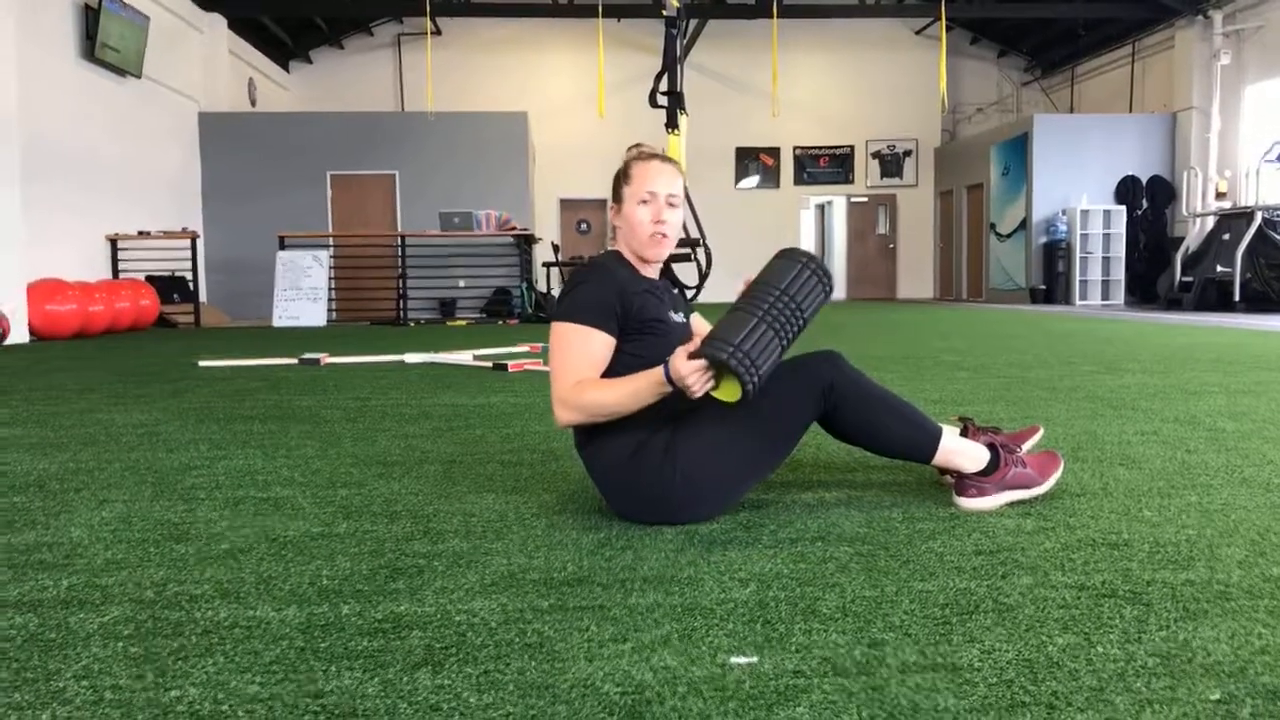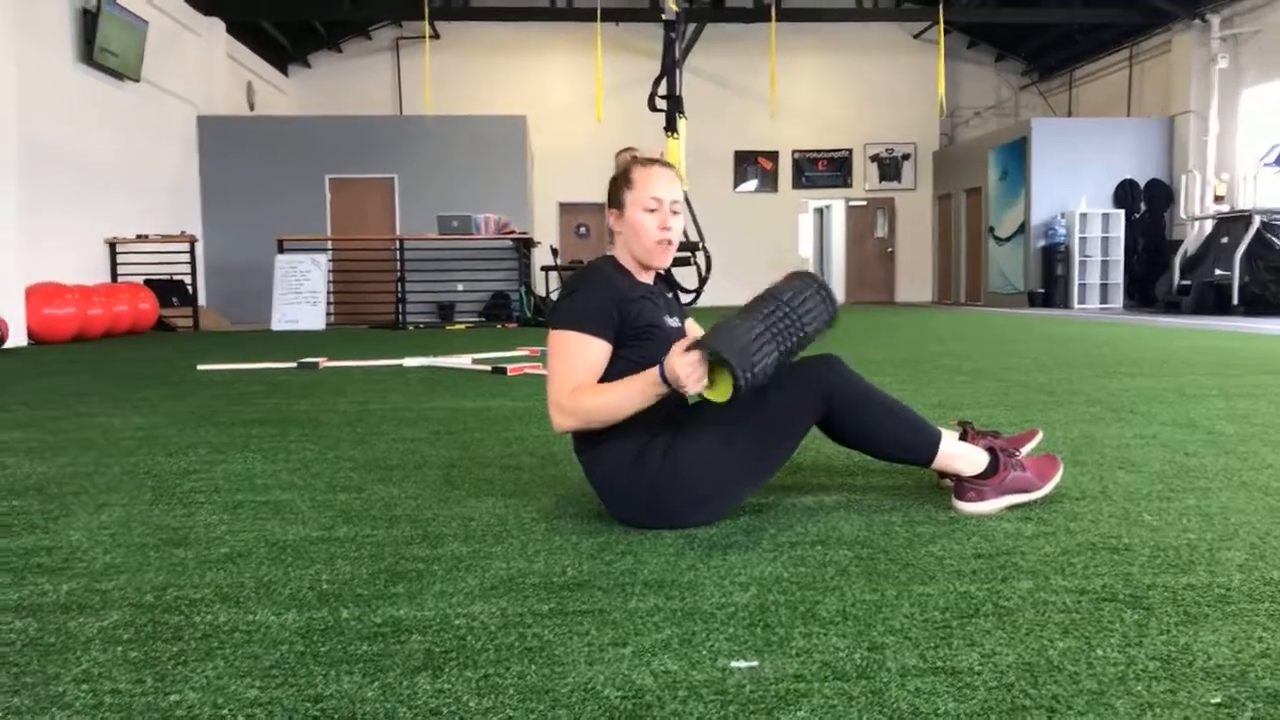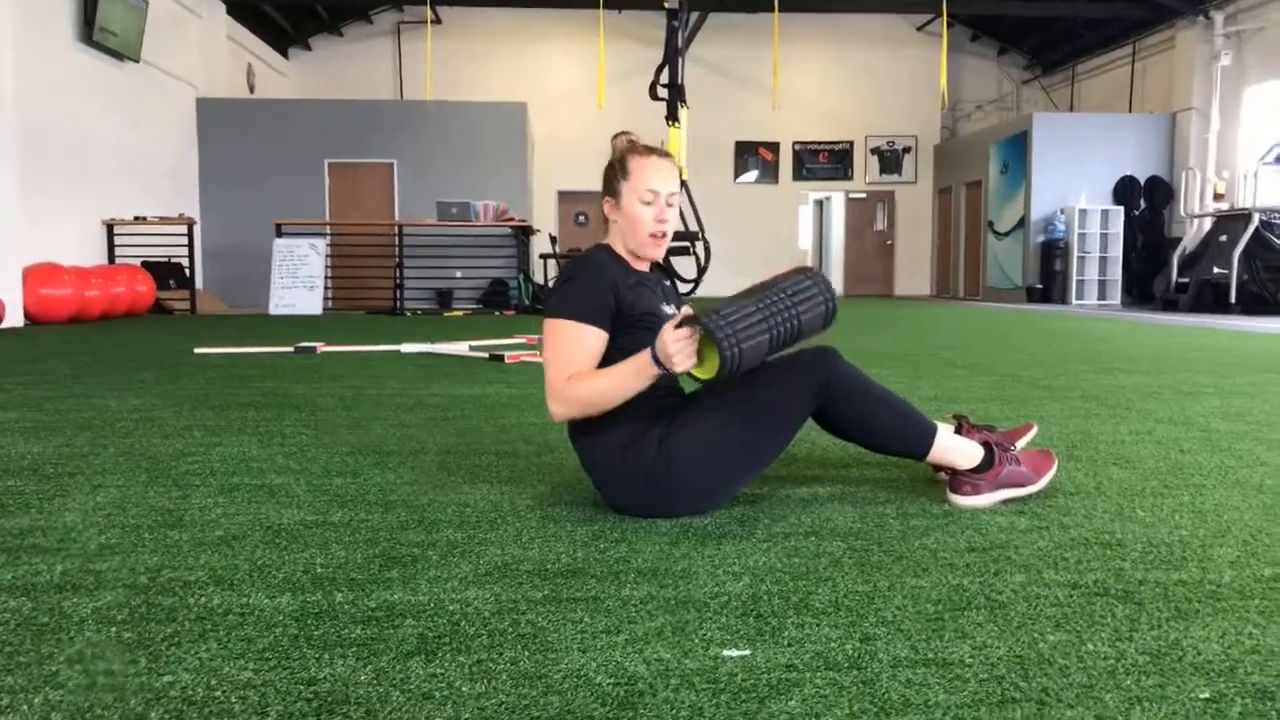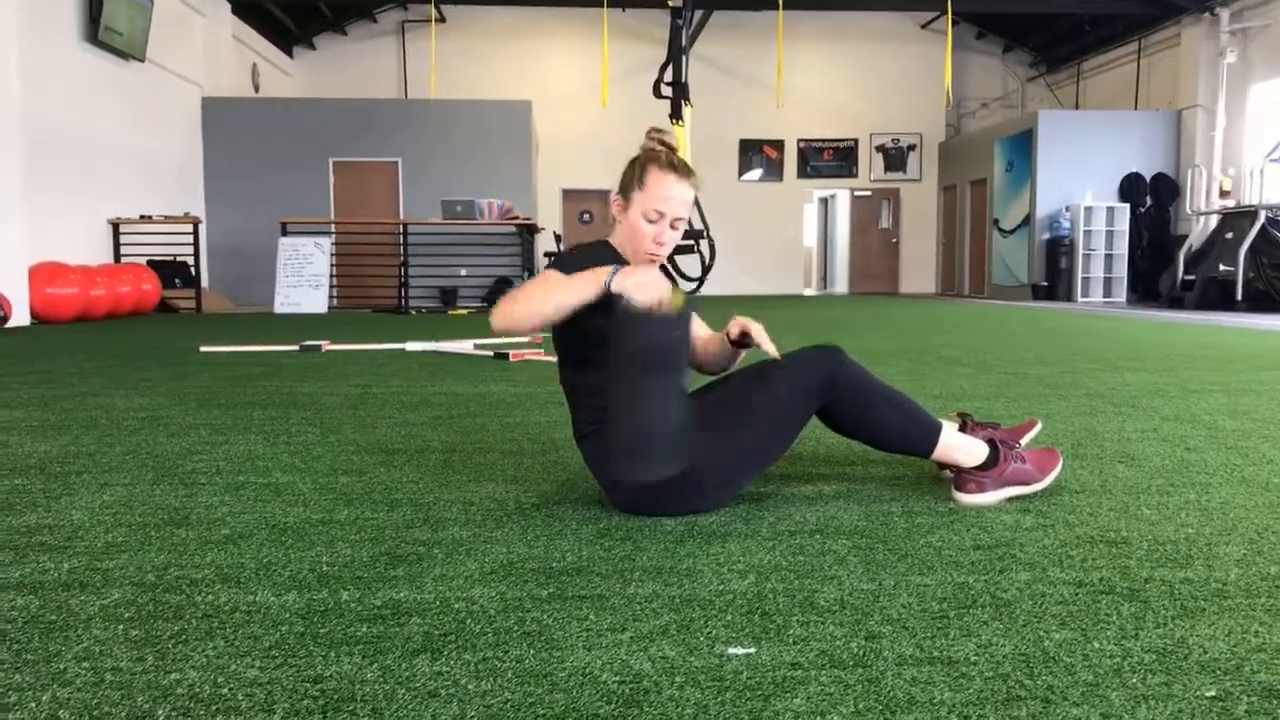
dt=0.5s
person 1, frame 1
left shoulder: (657, 286)
right shoulder: (598, 284)
right elbow: (568, 403)
right wrist: (668, 378)
left hip: (672, 450)
right hip: (651, 478)
left knee: (817, 376)
right knee: (822, 375)
left ankle: (964, 445)
right ankle: (981, 466)
person 1, frame 2
left shoulder: (652, 289)
right shoulder: (595, 290)
left elbow: (713, 360)
right elbow: (565, 409)
right wrist: (663, 379)
left hip: (669, 456)
right hip: (649, 482)
left knee: (814, 380)
right knee: (822, 379)
left ankle: (962, 449)
right ankle: (979, 471)
person 1, frame 3
left shoulder: (649, 278)
right shoulder: (591, 278)
left elbow: (705, 349)
right elbow: (562, 400)
right wrist: (657, 361)
left hip: (667, 443)
right hip: (647, 471)
left knee: (813, 371)
right knee: (820, 371)
left ankle: (959, 441)
right ankle: (975, 465)
person 1, frame 4
left shoulder: (656, 280)
right shoulder: (591, 266)
left elbow: (708, 359)
right elbow: (506, 316)
left wrist: (732, 337)
right wrist: (608, 278)
left hip: (668, 442)
right hip: (651, 473)
left knee: (815, 370)
right knee: (823, 370)
left ankle: (961, 438)
right ankle: (980, 462)
